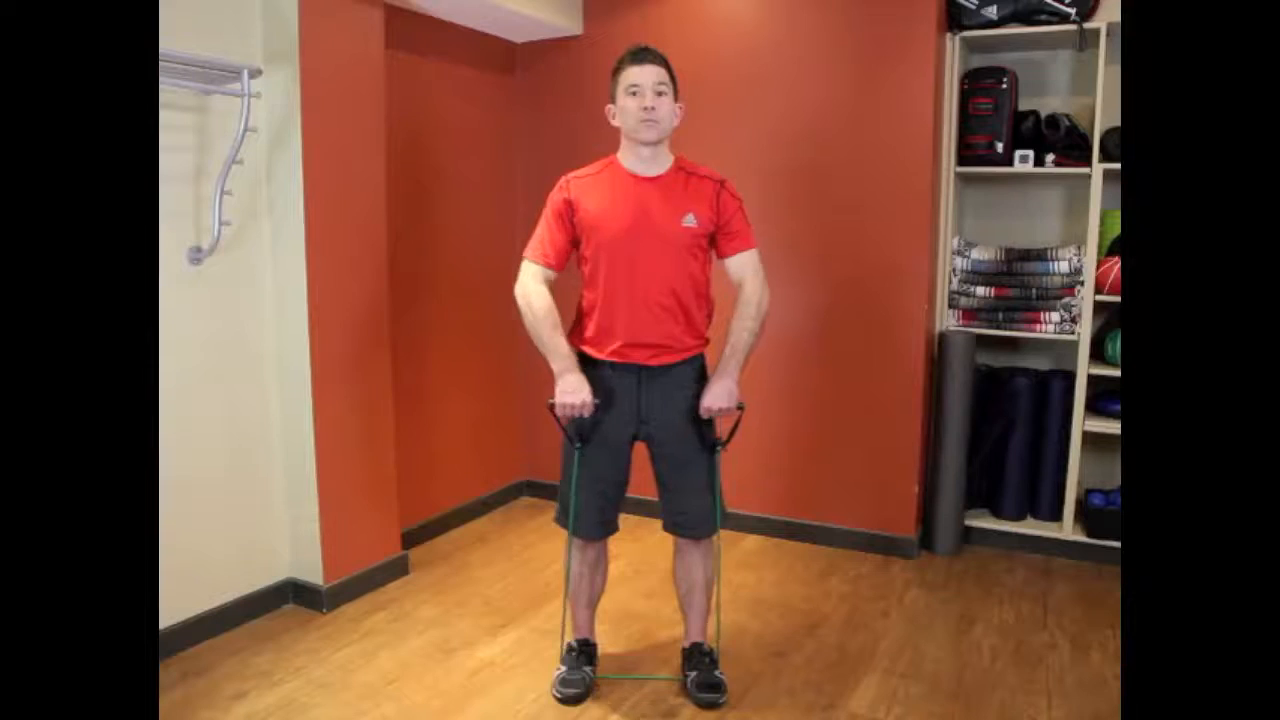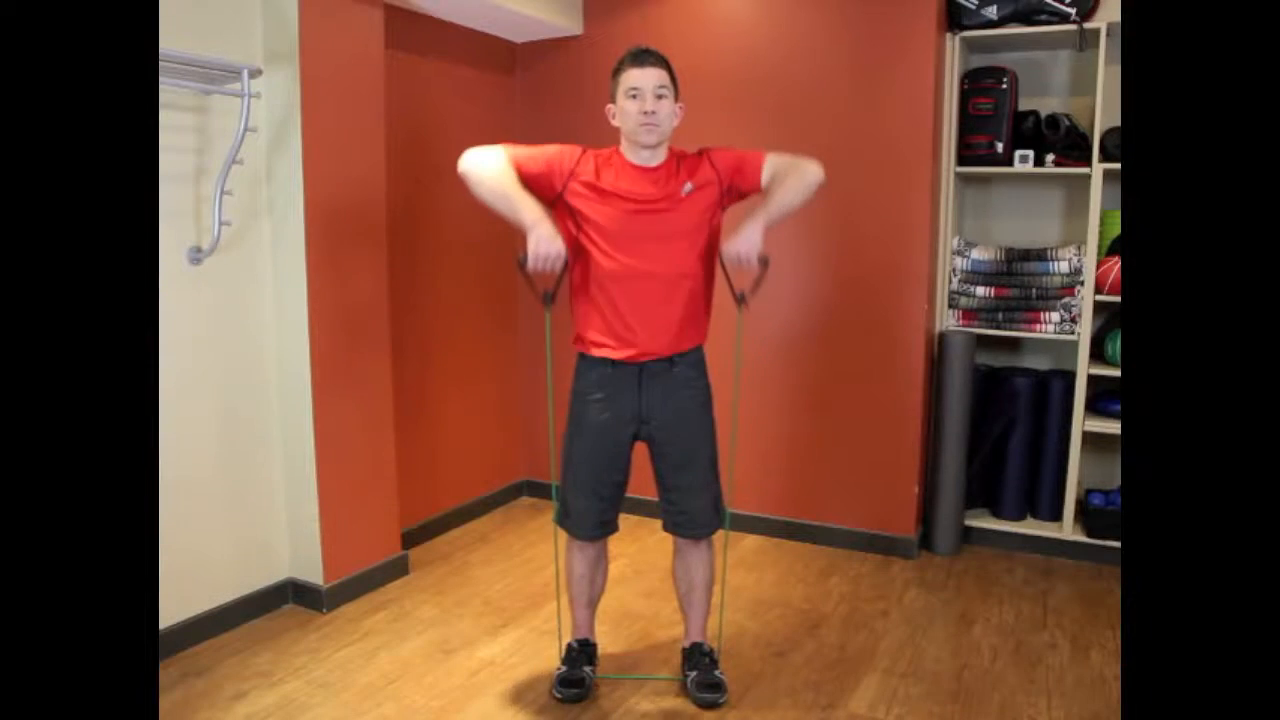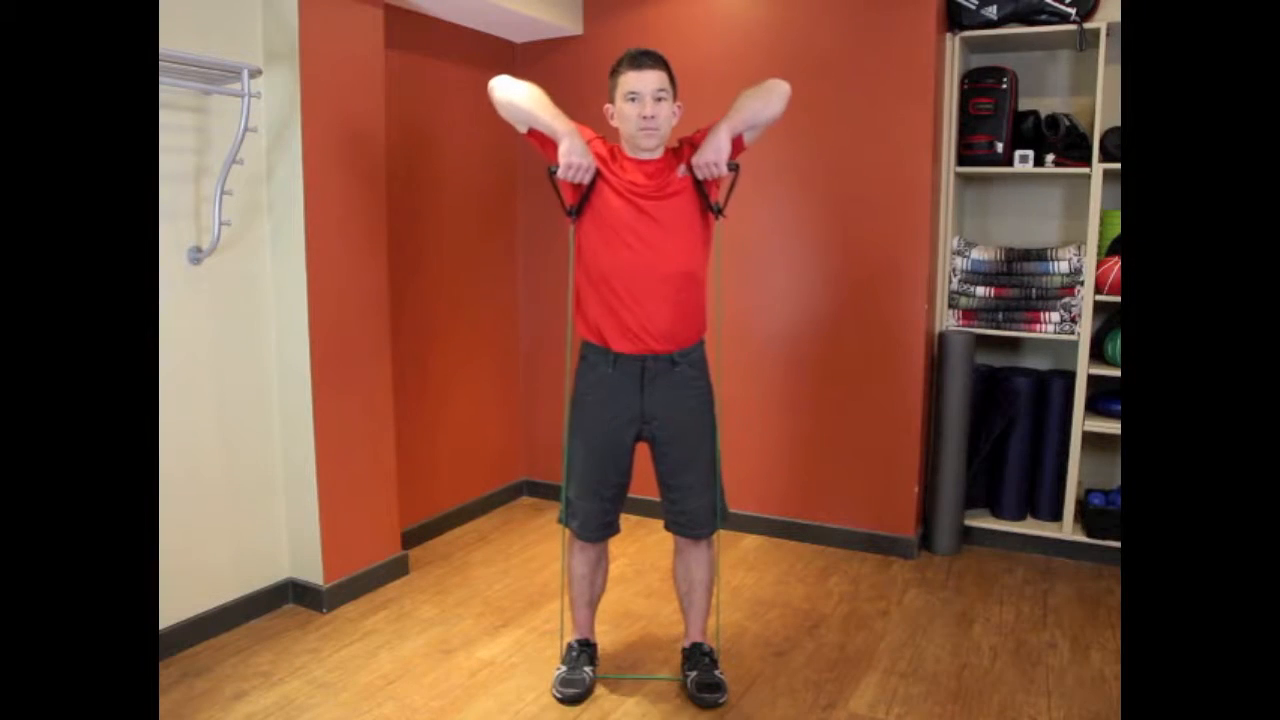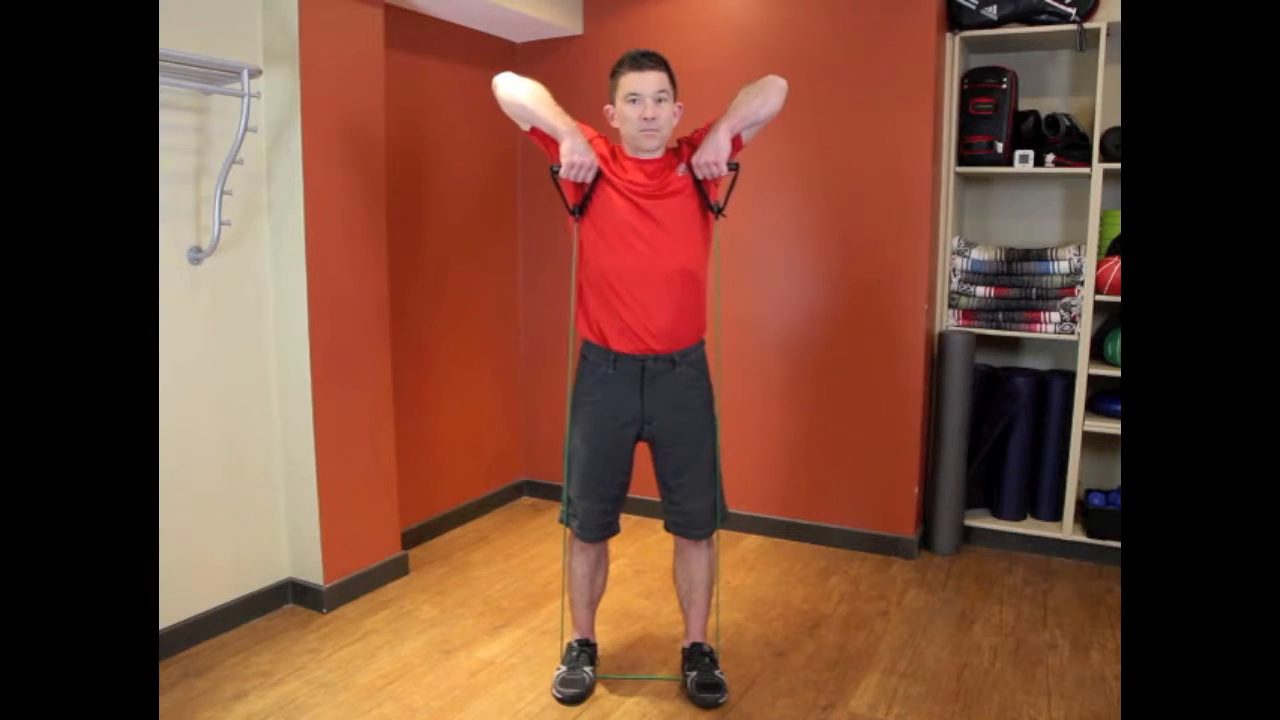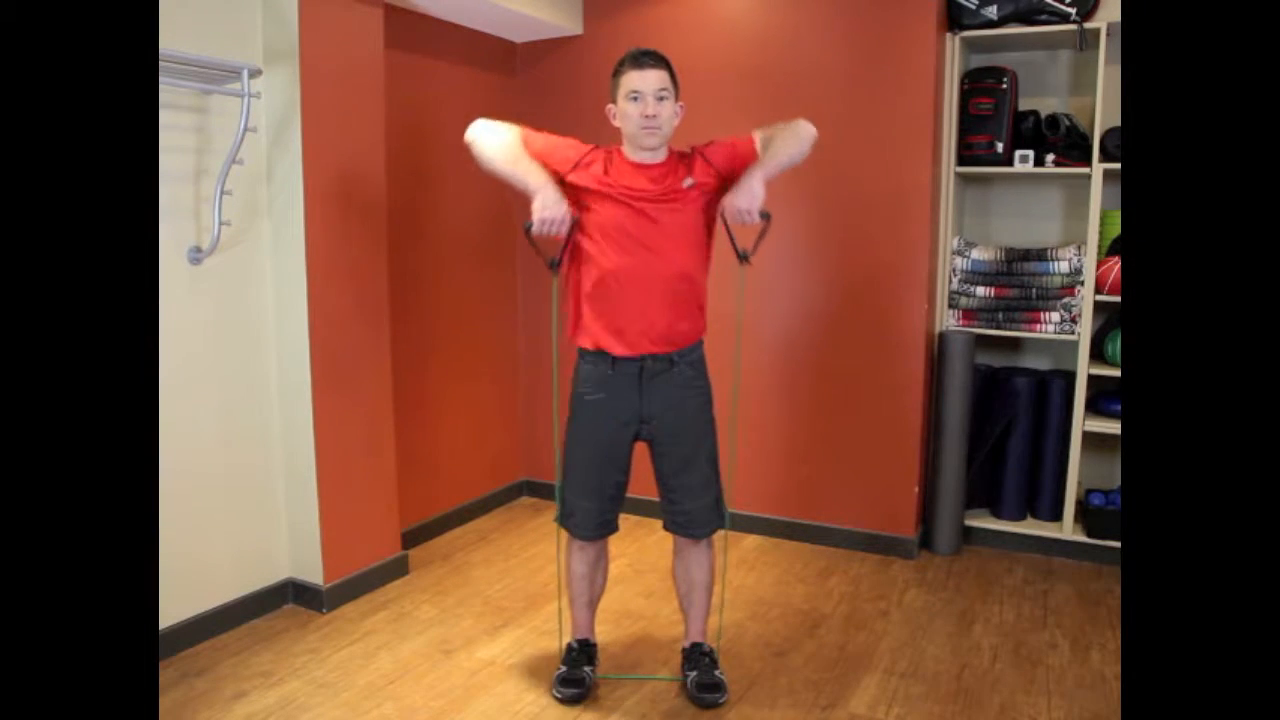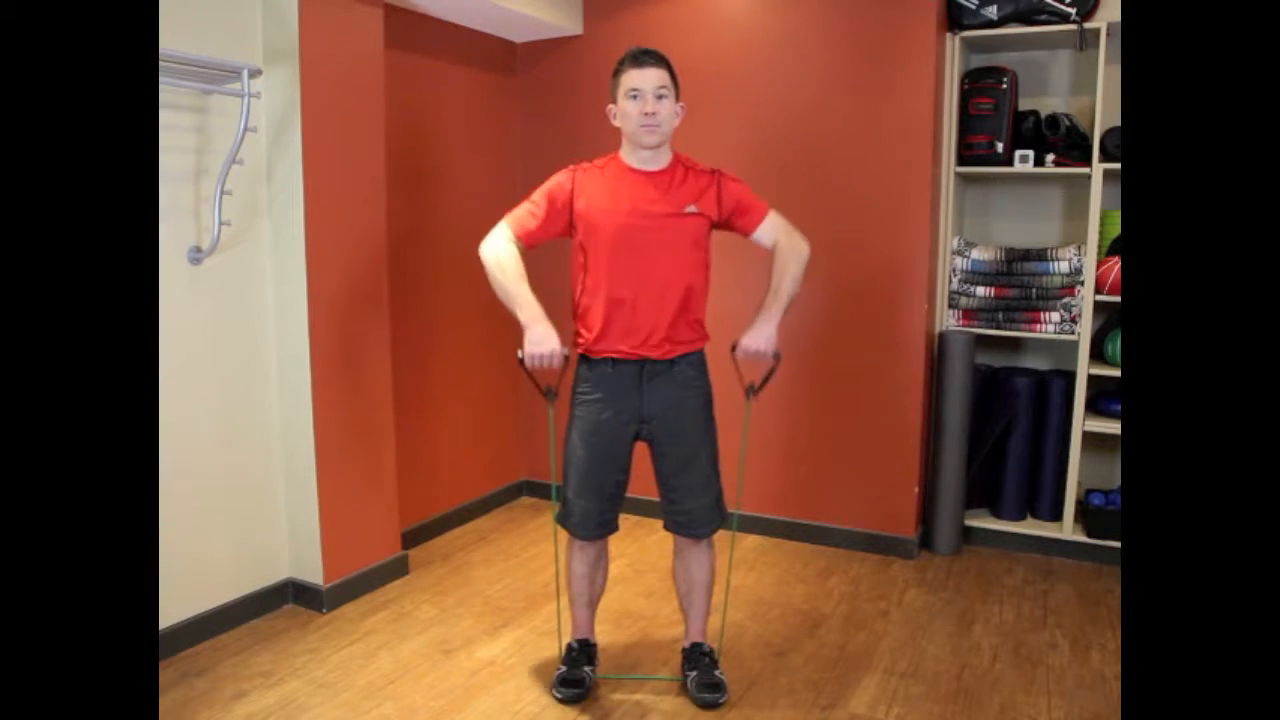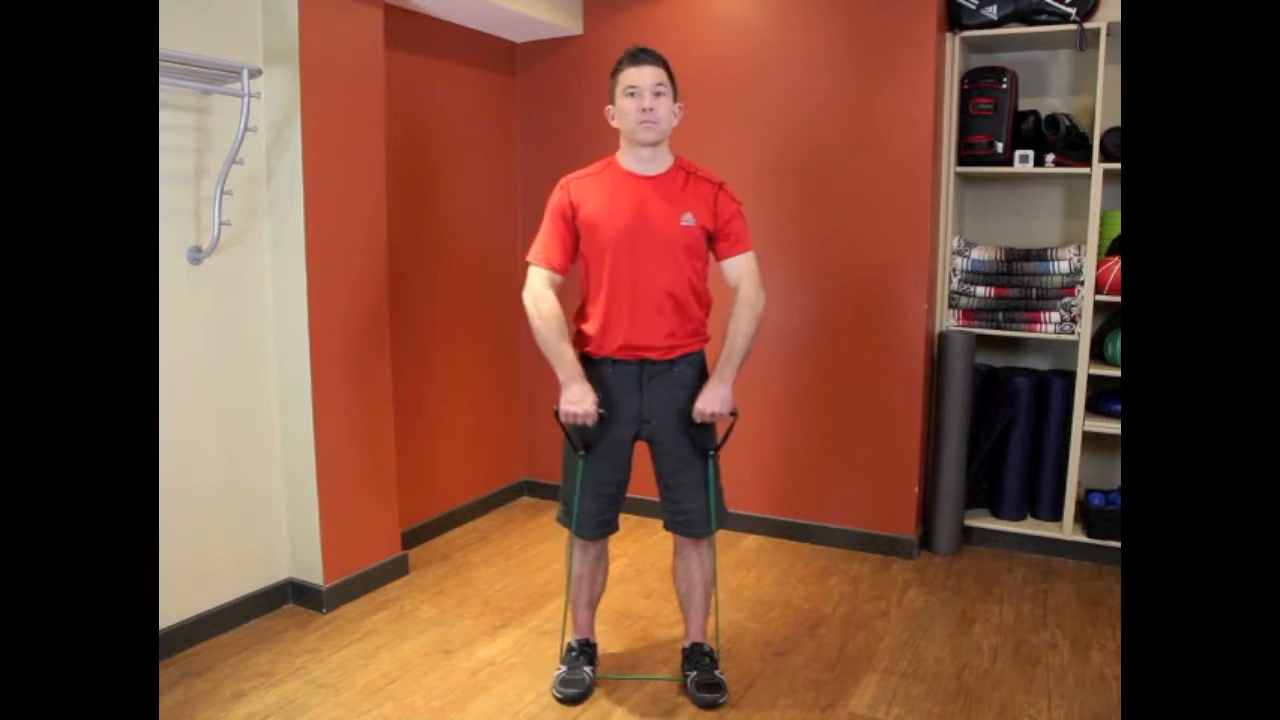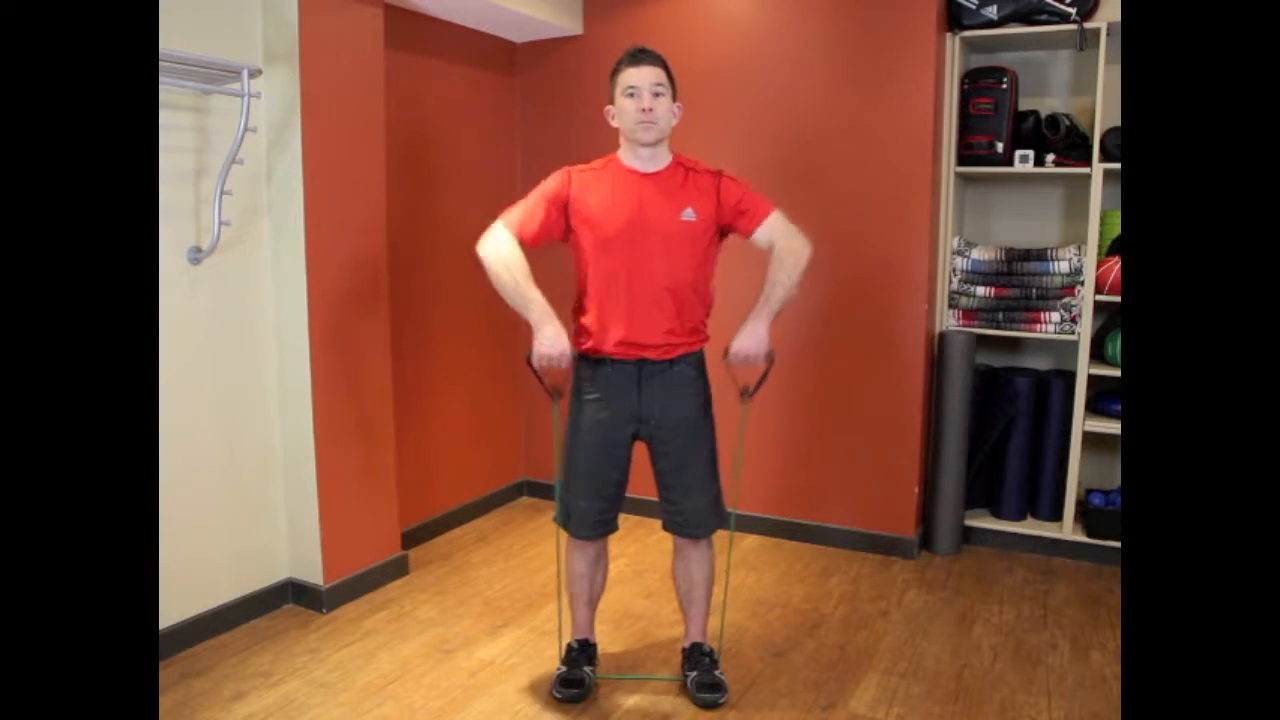
dt=0.4s
person 1, frame 1
left shoulder: (712, 193)
right shoulder: (575, 190)
left elbow: (752, 287)
right elbow: (531, 286)
left wrist: (727, 375)
right wrist: (566, 372)
left hip: (683, 380)
right hip: (599, 379)
left knee: (695, 525)
right knee: (587, 525)
left ankle: (697, 649)
right ankle: (581, 646)
person 1, frame 2
left shoulder: (709, 170)
right shoulder: (575, 171)
left elbow: (806, 172)
right elbow: (475, 163)
left wrist: (758, 223)
right wrist: (535, 220)
left hip: (681, 376)
right hip: (601, 376)
left knee: (695, 523)
right knee: (586, 522)
left ankle: (697, 649)
right ankle: (581, 645)
person 1, frame 3
left shoulder: (696, 160)
right shoulder: (588, 160)
left elbow: (777, 93)
right elbow: (503, 89)
left wrist: (722, 134)
right wrist: (565, 135)
left hip: (682, 371)
right hip: (604, 371)
left knee: (695, 522)
right knee: (588, 521)
left ankle: (697, 649)
right ankle: (582, 646)
person 1, frame 4
left shoulder: (697, 160)
right shoulder: (589, 161)
left elbow: (773, 89)
right elbow: (508, 86)
left wrist: (719, 134)
right wrist: (568, 136)
left hip: (682, 371)
right hip: (605, 371)
left knee: (695, 522)
right knee: (588, 522)
left ankle: (697, 648)
right ankle: (582, 645)
person 1, frame 5
left shoulder: (706, 169)
right shoulder: (580, 169)
left elbow: (800, 132)
right elbow: (483, 134)
left wrist: (756, 177)
right wrist: (540, 186)
left hip: (681, 373)
right hip: (601, 374)
left knee: (695, 523)
right knee: (586, 522)
left ankle: (697, 649)
right ankle: (581, 645)
person 1, frame 6
left shoulder: (711, 187)
right shoulder: (577, 185)
left elbow: (792, 242)
right elbow: (496, 245)
left wrist: (770, 318)
right wrist: (532, 322)
left hip: (681, 376)
right hip: (601, 377)
left knee: (695, 523)
right knee: (586, 523)
left ankle: (697, 650)
right ankle: (581, 646)
person 1, frame 7
left shoulder: (710, 194)
right shoulder: (576, 192)
left elbow: (749, 291)
right elbow: (539, 290)
left wrist: (723, 381)
right wrist: (571, 381)
left hip: (681, 377)
right hip: (601, 377)
left knee: (694, 524)
right knee: (587, 523)
left ankle: (697, 650)
right ankle: (581, 646)
person 1, frame 8
left shoulder: (712, 187)
right shoulder: (574, 185)
left elbow: (793, 246)
right elbow: (495, 245)
left wrist: (760, 320)
right wrist: (542, 320)
left hip: (681, 378)
right hip: (598, 377)
left knee: (694, 523)
right knee: (585, 524)
left ankle: (697, 650)
right ankle: (580, 646)
